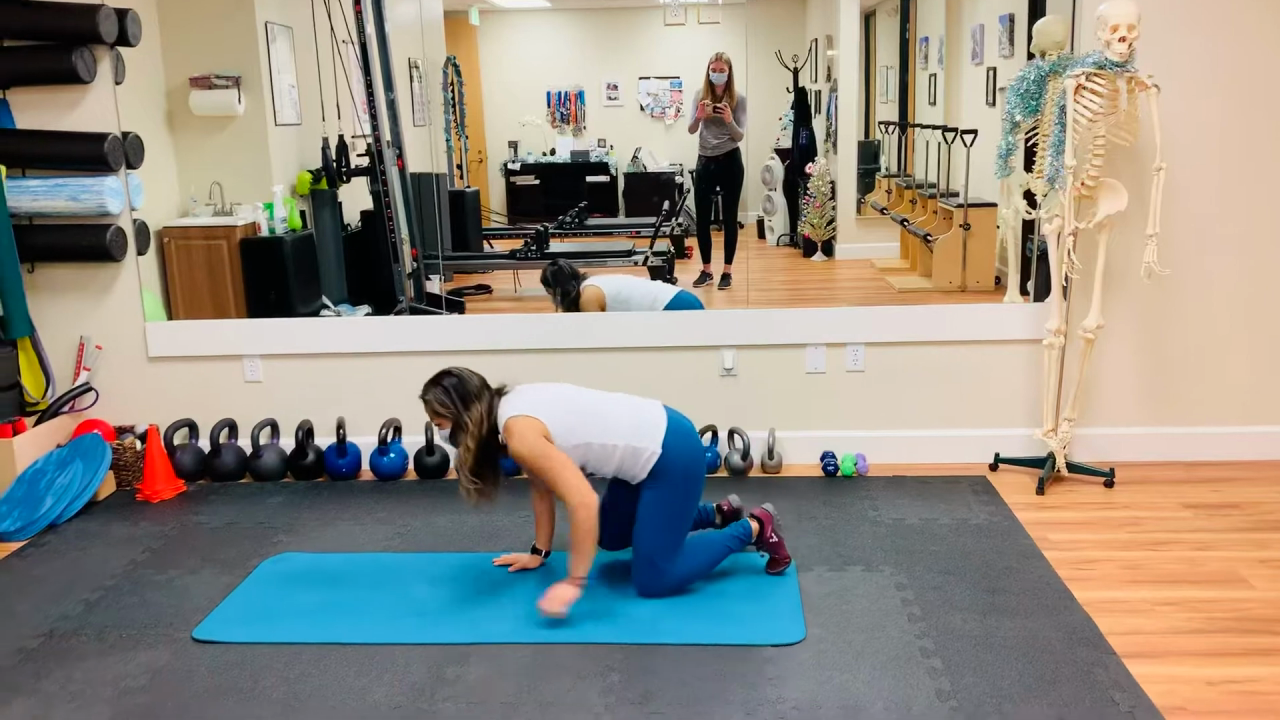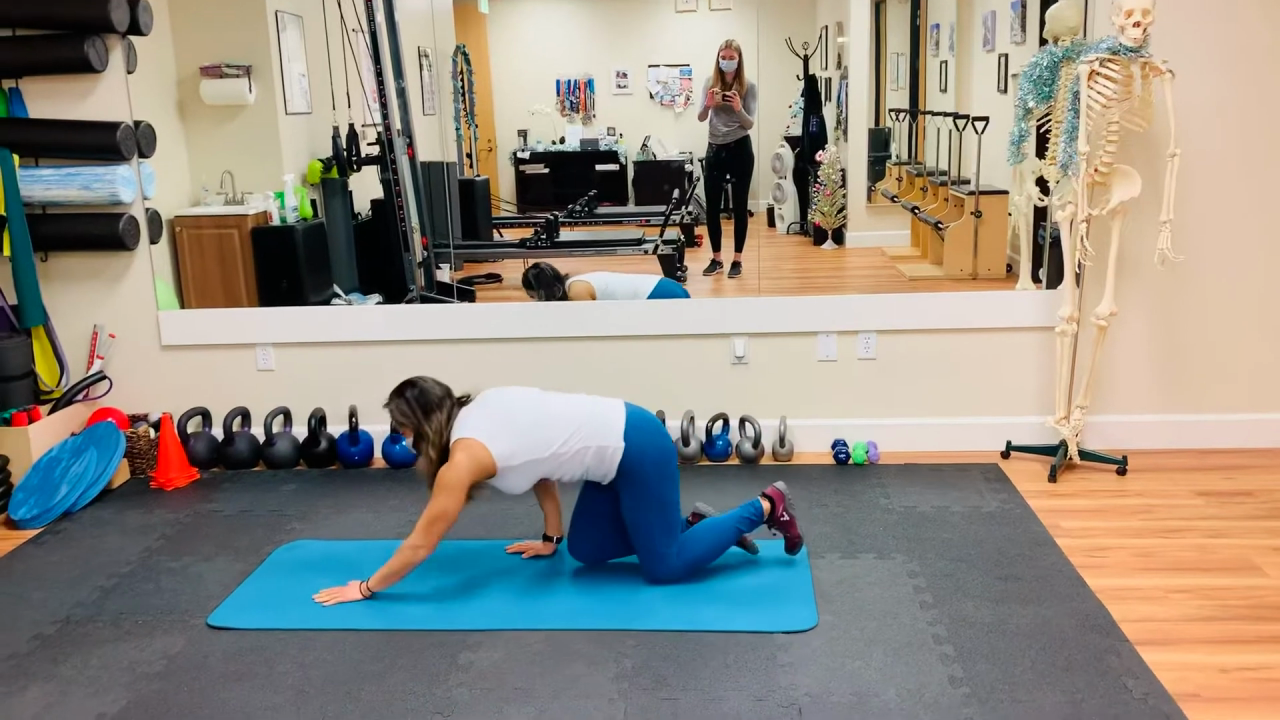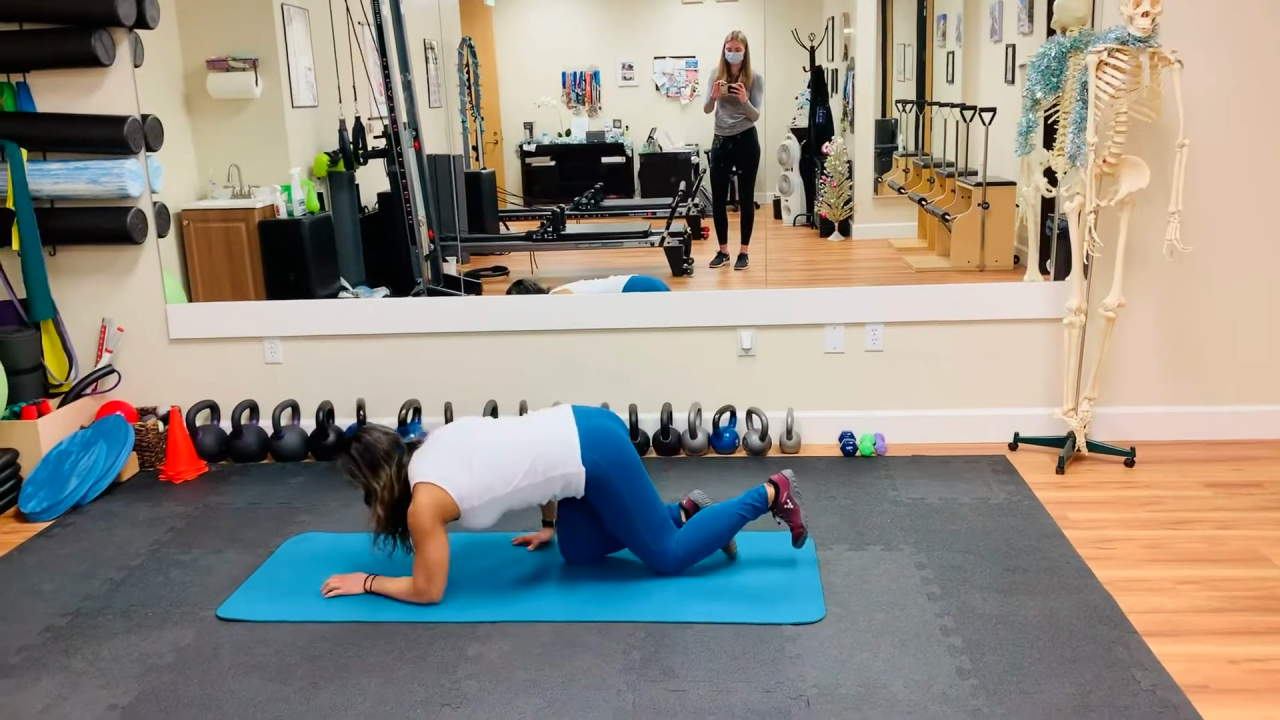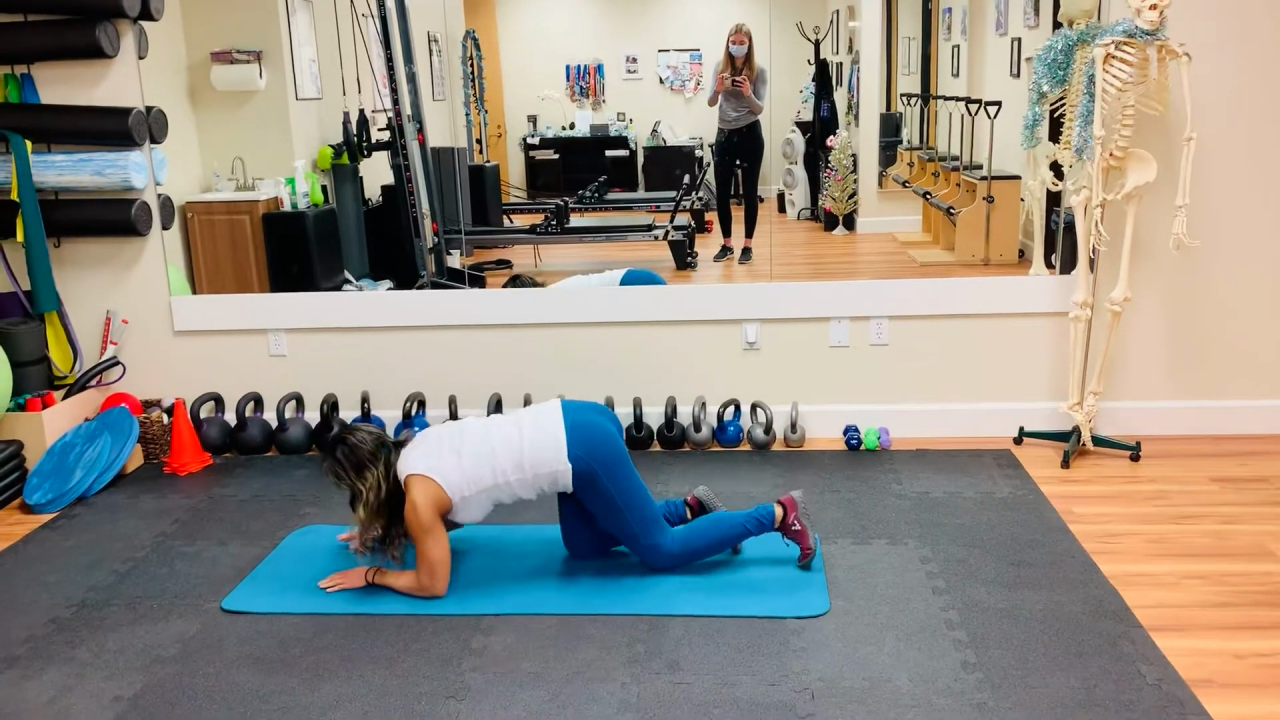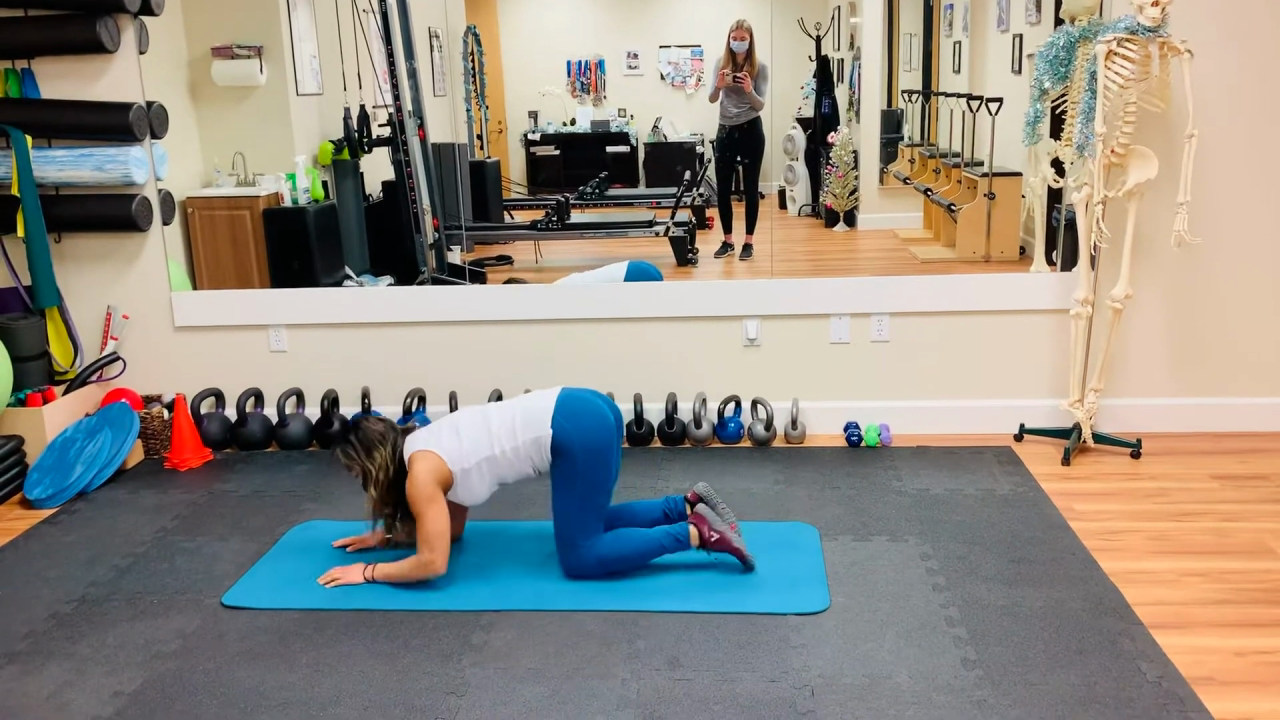
dt=0.4s
person 1, frame 1
left shoulder: (518, 433)
right shoulder: (512, 405)
left elbow: (583, 502)
right elbow: (543, 486)
left wrist: (574, 582)
right wrist: (539, 552)
left hip: (673, 454)
right hip: (655, 438)
left knee: (653, 580)
right knee: (610, 537)
left ankle: (753, 528)
right ankle: (719, 514)
person 1, frame 2
left shoulder: (463, 456)
right shoulder: (480, 408)
left elbow: (421, 544)
left wrist: (365, 588)
right wrist: (551, 537)
left hip: (640, 450)
right hip: (624, 432)
left knee: (662, 567)
right knee: (586, 552)
left ankle: (764, 508)
right ankle: (692, 524)
person 1, frame 3
left shoulder: (425, 500)
right shoulder: (437, 441)
left elbow: (428, 590)
left wrist: (365, 583)
right wrist: (551, 525)
left hip: (597, 456)
right hip: (586, 423)
left knee: (667, 555)
right knee: (578, 551)
left ankle: (770, 494)
right ankle: (684, 510)
person 1, frame 4
left shoulder: (417, 496)
right shoulder: (419, 442)
left elbow: (433, 585)
left wrist: (368, 575)
right wrist: (376, 533)
left hip: (582, 450)
right hip: (575, 418)
left knee: (660, 550)
right knee: (583, 546)
left ankle: (778, 514)
right ankle: (690, 507)
person 1, frame 5
left shoulder: (421, 472)
right shoulder: (421, 444)
left elbow: (432, 563)
right elbow: (451, 526)
left wrist: (367, 572)
right wrist: (385, 534)
left hip: (578, 428)
right hip: (586, 410)
left knee: (581, 558)
right knee: (585, 528)
left ankle: (696, 533)
right ankle: (689, 505)
person 2, frame 1
left shoulder: (738, 98)
right shoulder: (700, 95)
left elbow: (740, 136)
right elbow: (691, 130)
left wrist: (729, 120)
right wrist: (699, 117)
left hip: (730, 161)
right hip: (705, 161)
left knee: (729, 218)
right knee: (702, 219)
left ankle: (727, 272)
right ankle: (706, 270)
person 2, frame 2
left shoulder: (748, 86)
right shoulder: (710, 83)
left elbow: (750, 124)
right elbow: (701, 118)
left wrist: (738, 108)
right wrist: (708, 104)
left hip: (740, 149)
right hip: (715, 149)
left knee: (739, 206)
right knee: (712, 206)
left ankle: (737, 260)
right ankle: (716, 259)
person 2, frame 3
left shoulder: (754, 78)
right shoulder: (716, 74)
left elbow: (756, 116)
right elbow: (707, 110)
left wrist: (744, 100)
right wrist: (714, 96)
left hip: (746, 141)
right hip: (721, 141)
left knee: (745, 198)
right knee: (718, 199)
left ankle: (744, 252)
right ankle: (723, 251)
person 2, frame 4
left shoulder: (758, 71)
right shoulder: (720, 67)
left elbow: (759, 109)
right elbow: (711, 103)
left wrist: (748, 94)
right wrist: (717, 89)
left hip: (749, 134)
right hip: (724, 134)
left knee: (749, 192)
right knee: (722, 192)
left ankle: (747, 246)
right ankle: (727, 244)
person 2, frame 5
left shoulder: (759, 67)
right shoulder: (721, 63)
left elbow: (760, 105)
right elbow: (712, 99)
left wrist: (749, 90)
right wrist: (719, 86)
left hip: (750, 131)
right hip: (725, 130)
left knee: (750, 188)
right knee: (723, 189)
left ankle: (748, 242)
right ankle: (727, 241)
